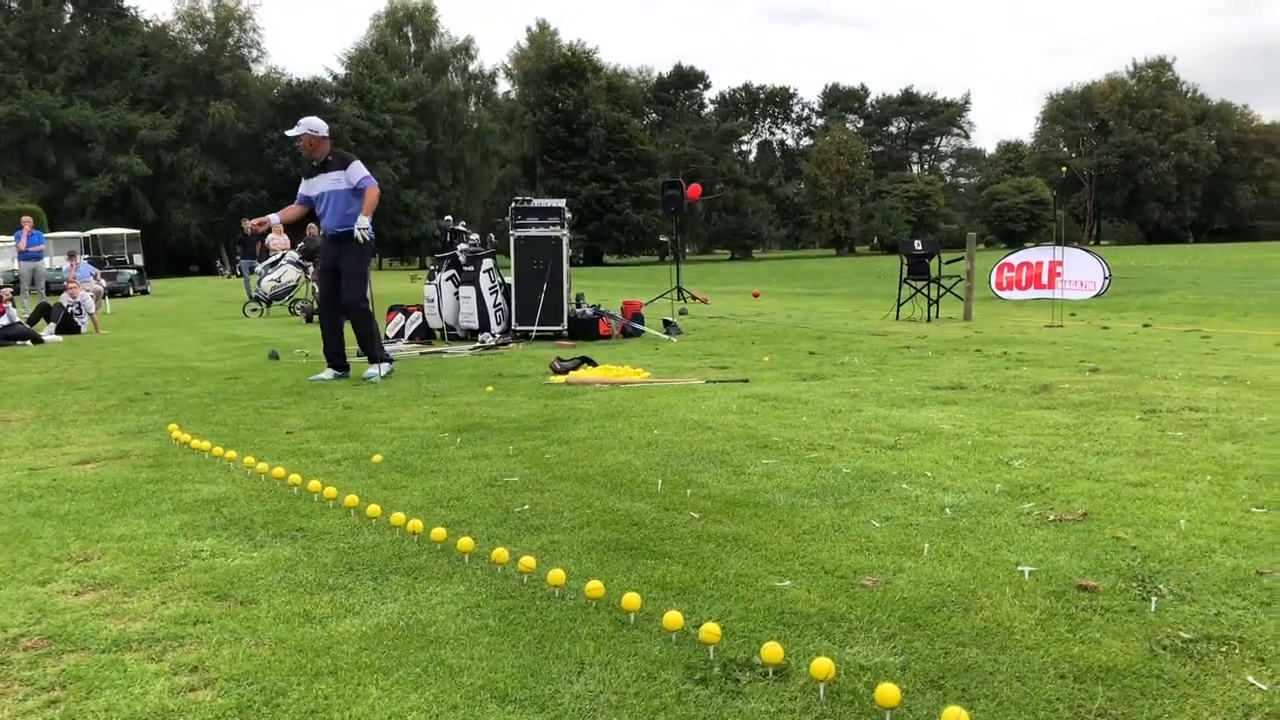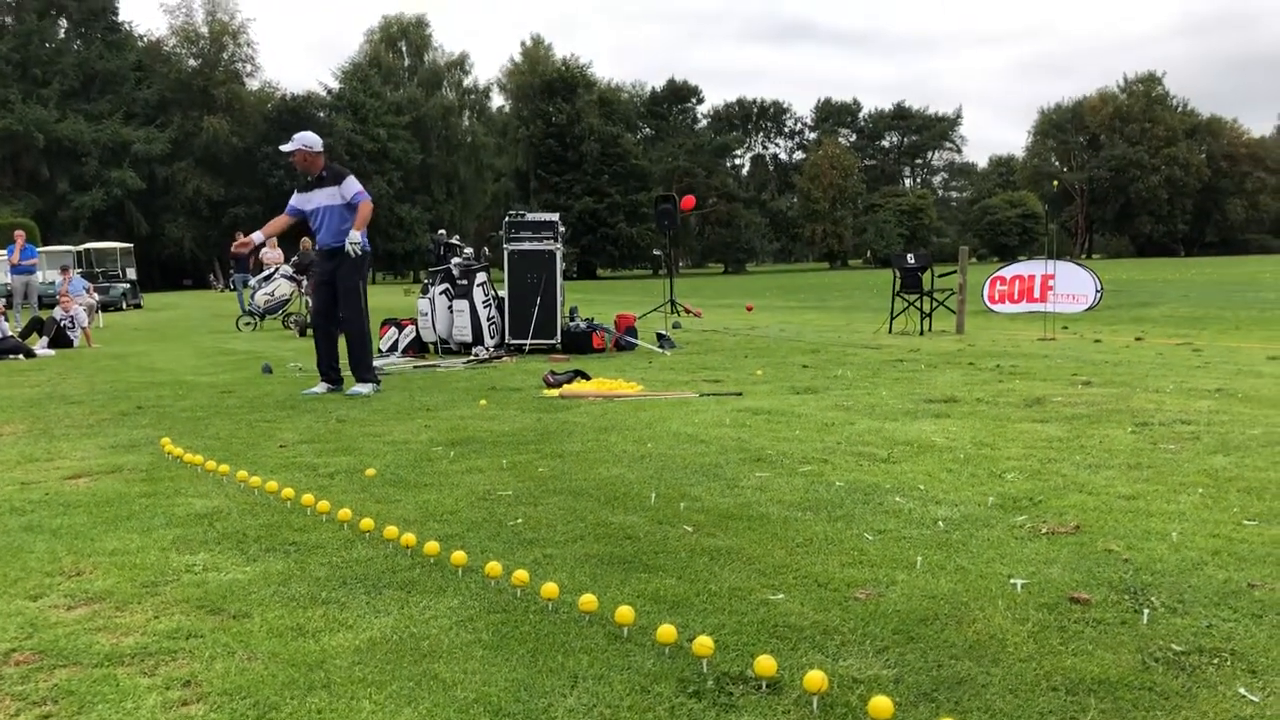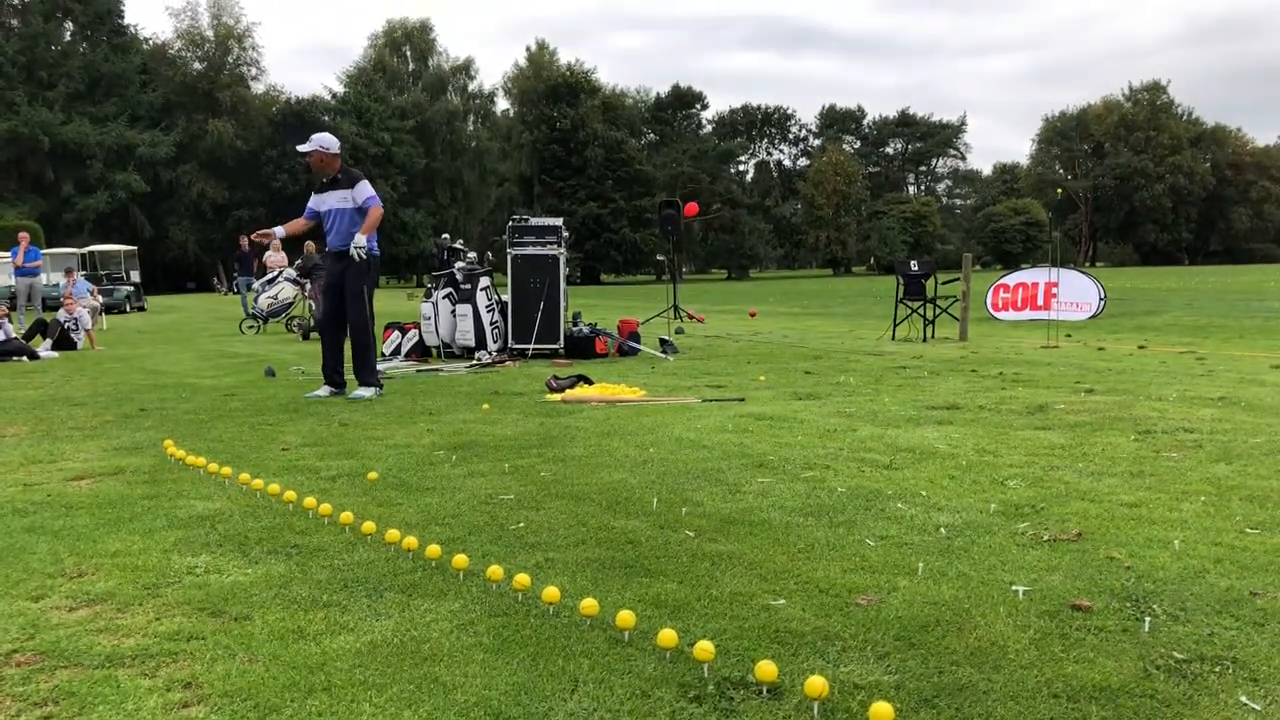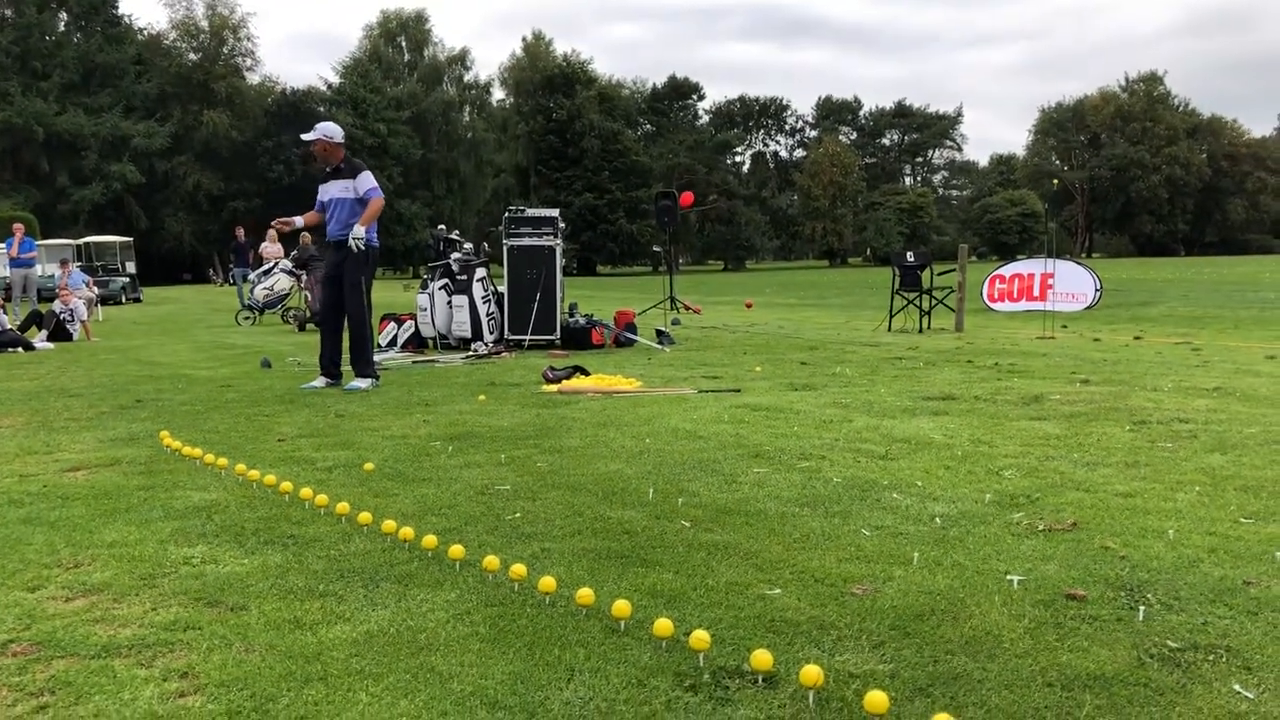
dt=0.4s
person 1, frame 1
left shoulder: (346, 162)
right shoulder: (311, 175)
left elbow: (372, 189)
right elbow: (300, 207)
left wrist: (364, 218)
right wrist: (272, 219)
left hip: (354, 240)
right hip: (329, 243)
left knee: (352, 301)
right knee: (327, 306)
left ankle: (380, 360)
right ankle: (337, 366)
person 1, frame 2
left shoulder: (340, 177)
right shoulder: (304, 189)
left elbow: (366, 204)
right elbow: (286, 218)
left wrist: (355, 232)
right wrist: (255, 238)
left hip: (351, 254)
right hip: (324, 257)
left knee: (353, 318)
right knee: (321, 319)
left ankle: (367, 379)
right ankle: (330, 379)
person 1, frame 3
left shoulder: (354, 180)
right shoulder: (320, 189)
left elbow: (376, 210)
right elbow: (306, 220)
left wrist: (361, 236)
right wrist: (276, 232)
left hip: (360, 258)
right hip: (334, 259)
left knee: (359, 321)
right knee: (329, 322)
left ankle: (370, 383)
right ankle: (333, 382)
person 1, frame 4
left shoulder: (357, 171)
right shoulder: (326, 178)
left elbow: (377, 201)
left wrist: (360, 227)
right wrist: (295, 222)
left hip: (359, 249)
right hip: (334, 249)
left knee: (357, 312)
right knee: (328, 312)
left ankle: (366, 374)
right ankle: (329, 373)
